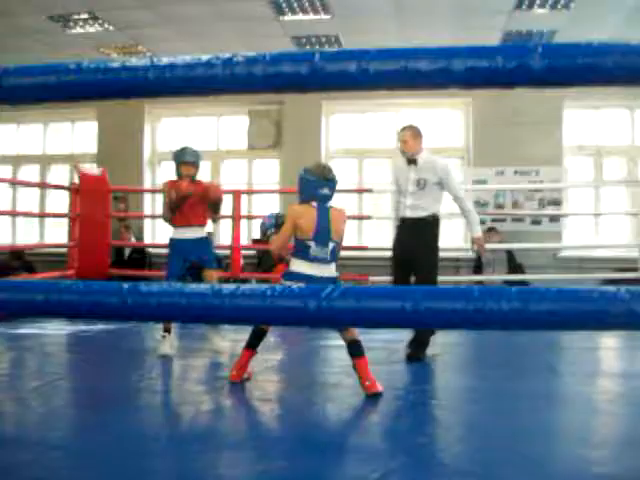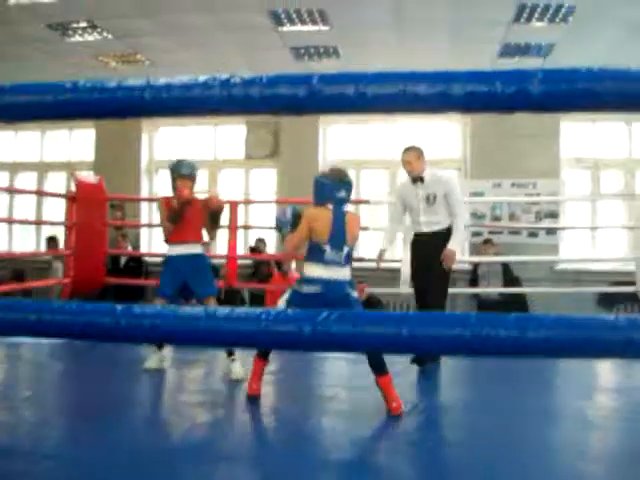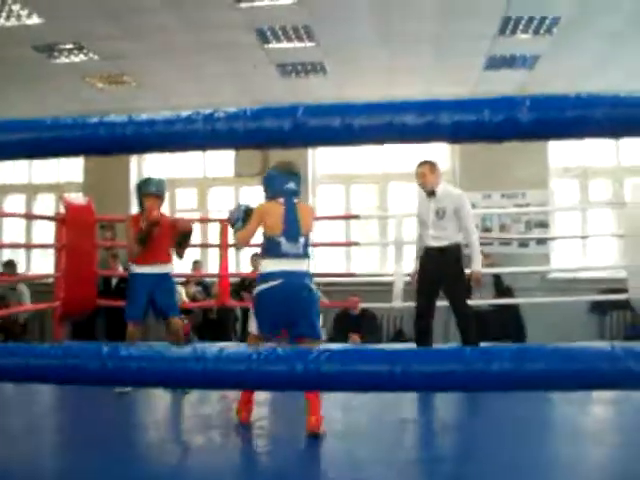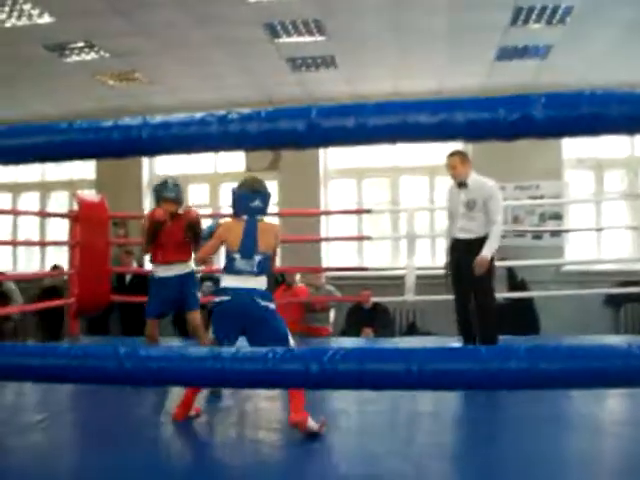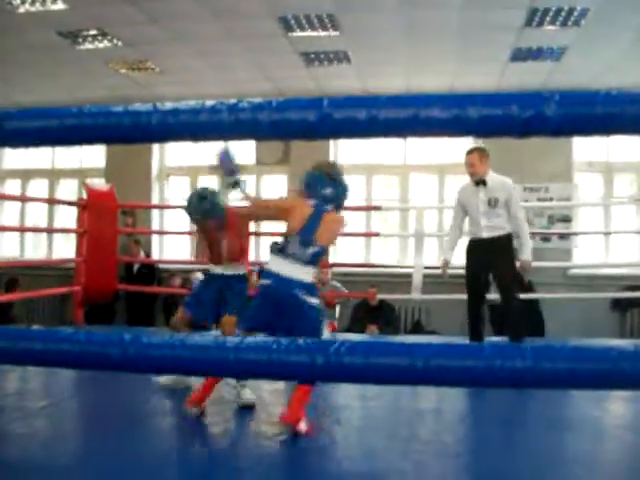
dt=0.4s
person 1, frame 1
left shoulder: (296, 212)
right shoulder: (340, 215)
left elbow: (276, 248)
left wrist: (272, 231)
left hip: (298, 281)
right hip: (327, 283)
right knee: (347, 327)
left ankle: (238, 370)
right ankle: (368, 381)
person 1, frame 2
left shoulder: (312, 214)
right shoulder: (354, 220)
left elbow: (290, 248)
left wrist: (286, 229)
left hip: (311, 287)
right hip: (342, 290)
left ankle: (255, 383)
right ankle: (392, 400)
person 1, frame 3
left shoulder: (264, 209)
right shoulder: (308, 211)
left elbow: (240, 241)
left wrist: (237, 223)
left hip: (271, 284)
right hip: (301, 284)
right knee: (309, 348)
left ankle: (244, 411)
right ankle: (313, 418)
person 1, frame 4
left shoulder: (227, 227)
right shoulder: (272, 230)
left elbow: (200, 258)
left wrist: (214, 242)
left hip: (227, 299)
right hip: (259, 300)
left ankle: (184, 408)
right ankle: (297, 414)
person 1, frame 5
left shoulder: (295, 204)
right shoulder: (336, 221)
left elbow: (254, 207)
left hip: (272, 282)
right hip: (301, 290)
right ankle: (295, 415)
person 2, frame 1
left shoulder: (438, 166)
right shoulder: (398, 167)
left elbow: (460, 197)
left wrist: (475, 230)
left hip: (425, 227)
right hip: (404, 228)
left knee: (425, 286)
right knee: (400, 283)
left ankle: (420, 343)
right ankle: (423, 330)
person 2, frame 2
left shoulder: (443, 181)
right shoulder: (403, 188)
left elbow: (459, 214)
right elbow: (396, 219)
left wrist: (453, 246)
right wrist: (385, 247)
left hip: (440, 240)
right hip: (420, 242)
left knee: (436, 297)
right knee: (422, 296)
person 2, frame 3
left shoulder: (456, 196)
right shoulder: (421, 200)
left elbow: (470, 231)
left wrist: (475, 265)
right wrist: (416, 264)
left hip: (449, 255)
right hip: (428, 257)
left knee: (459, 308)
right knee: (422, 310)
person 2, frame 4
left shoulder: (488, 187)
right shoulder: (452, 191)
left elbow: (497, 223)
left wrist: (486, 254)
right wrist: (449, 255)
left hip: (480, 247)
right hip: (459, 248)
left knee: (484, 301)
right knee: (461, 302)
left ankle: (489, 347)
right ankle: (470, 345)
person 2, frame 5
left shoulder: (506, 185)
right shoulder: (464, 192)
left elbow: (519, 220)
right elbow: (456, 225)
left wrist: (525, 253)
right wrist: (447, 254)
left hip: (501, 246)
right hip: (476, 247)
left knee: (509, 299)
right knee: (474, 301)
left ankle: (517, 343)
right ankle: (475, 345)
person 3, frame 1
left shoulder: (204, 188)
right shoulder: (169, 187)
left elbow: (214, 217)
right elbow: (167, 217)
left wrist: (216, 202)
right wrist: (176, 200)
left hip: (200, 240)
right hip: (179, 242)
left knee: (213, 283)
right ankle: (166, 336)
person 3, frame 2
left shoulder: (199, 205)
right shoulder: (166, 203)
left elbow: (211, 234)
right elbow: (168, 232)
left wrist: (216, 214)
right wrist: (177, 207)
left hip: (197, 258)
right hip: (174, 259)
left knee: (211, 308)
right knee: (161, 306)
left ankle: (232, 358)
right ankle: (159, 353)
person 3, frame 3
left shoulder: (170, 223)
right shoulder: (133, 221)
left elbow: (180, 253)
right elbow: (132, 254)
left wrist: (185, 236)
right wrist: (145, 230)
left hip: (163, 276)
right hip: (140, 277)
left knee: (176, 325)
right knee: (133, 327)
person 3, frame 4
left shoulder: (185, 220)
right shoulder: (150, 218)
left elbow: (198, 248)
right elbow: (148, 249)
left wrist: (196, 228)
right wrist: (154, 228)
left hip: (184, 277)
right hip: (161, 279)
left knee: (195, 321)
right knee: (151, 328)
person 3, frame 5
left shoulder: (238, 217)
right shoulder: (203, 226)
right elbow: (205, 256)
left hip: (235, 278)
right hip: (212, 276)
left knee: (228, 327)
right knee: (179, 322)
left ankle: (241, 384)
